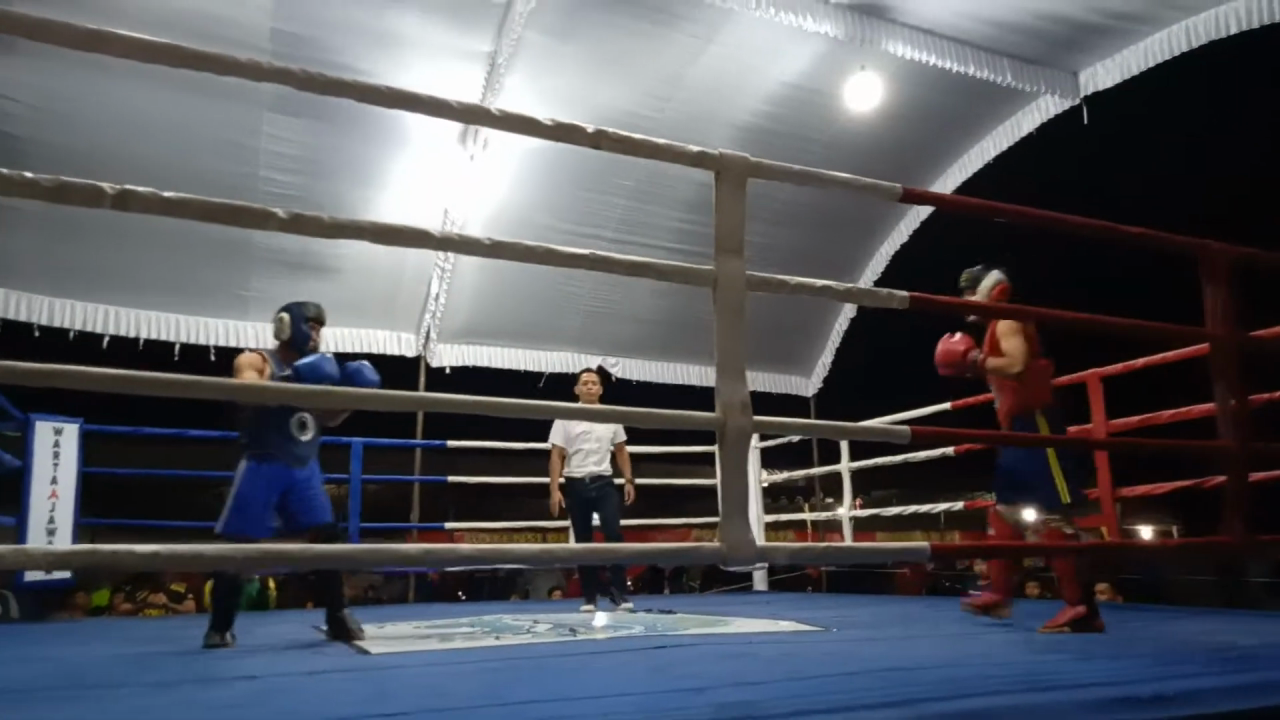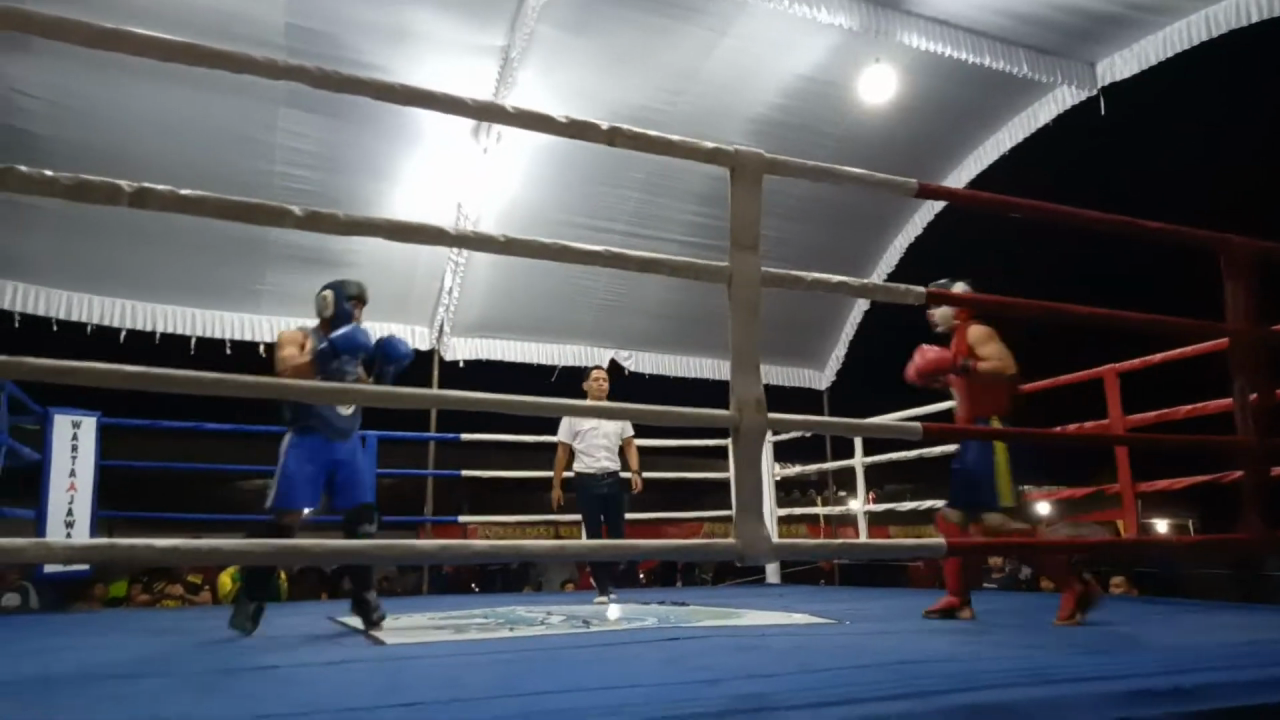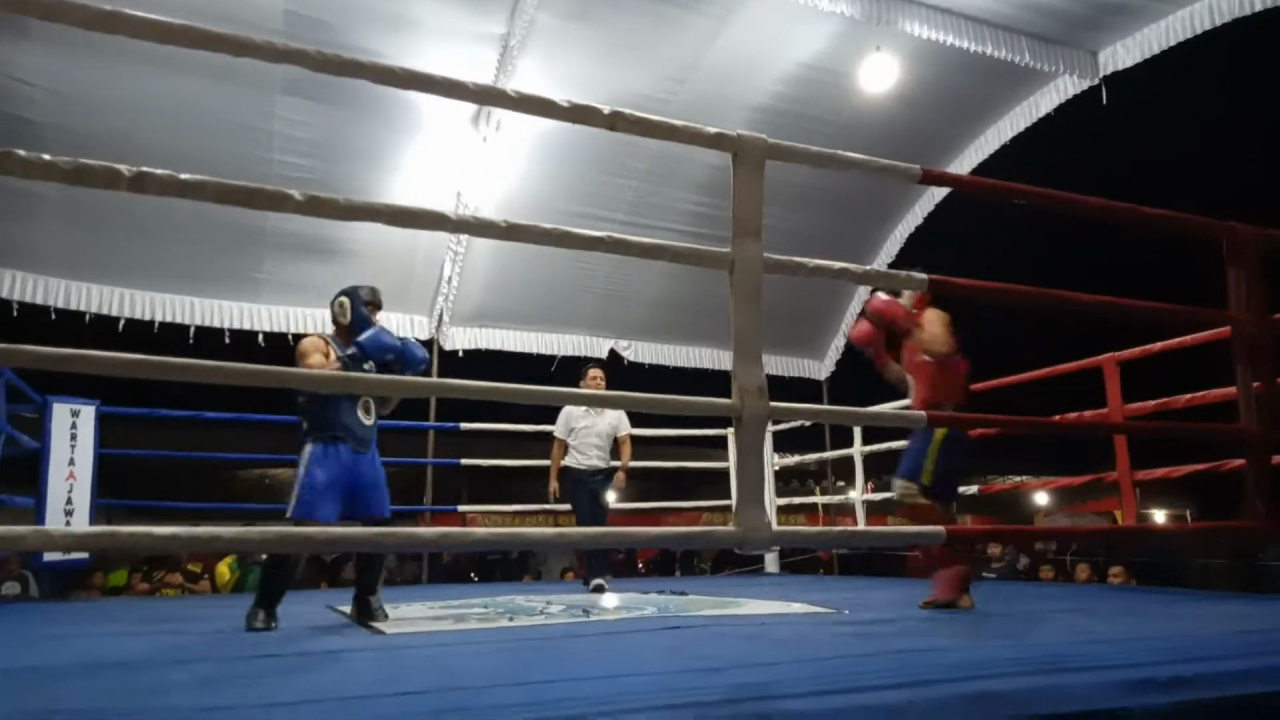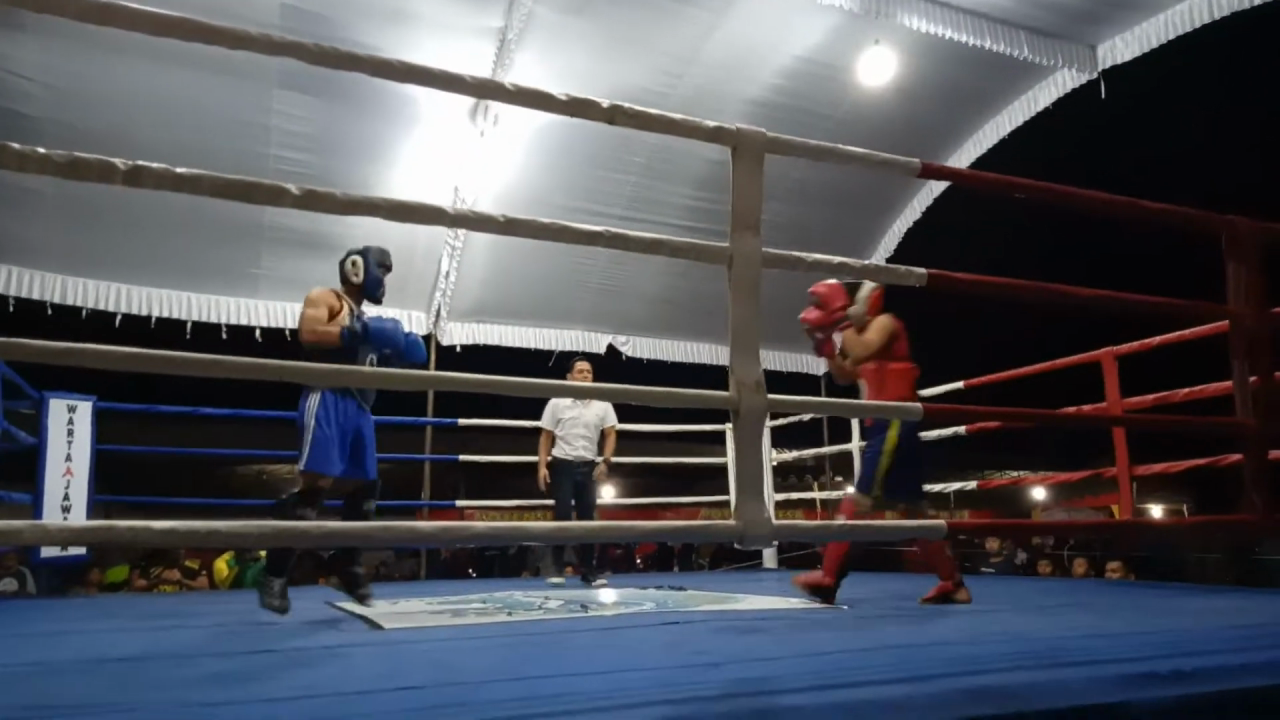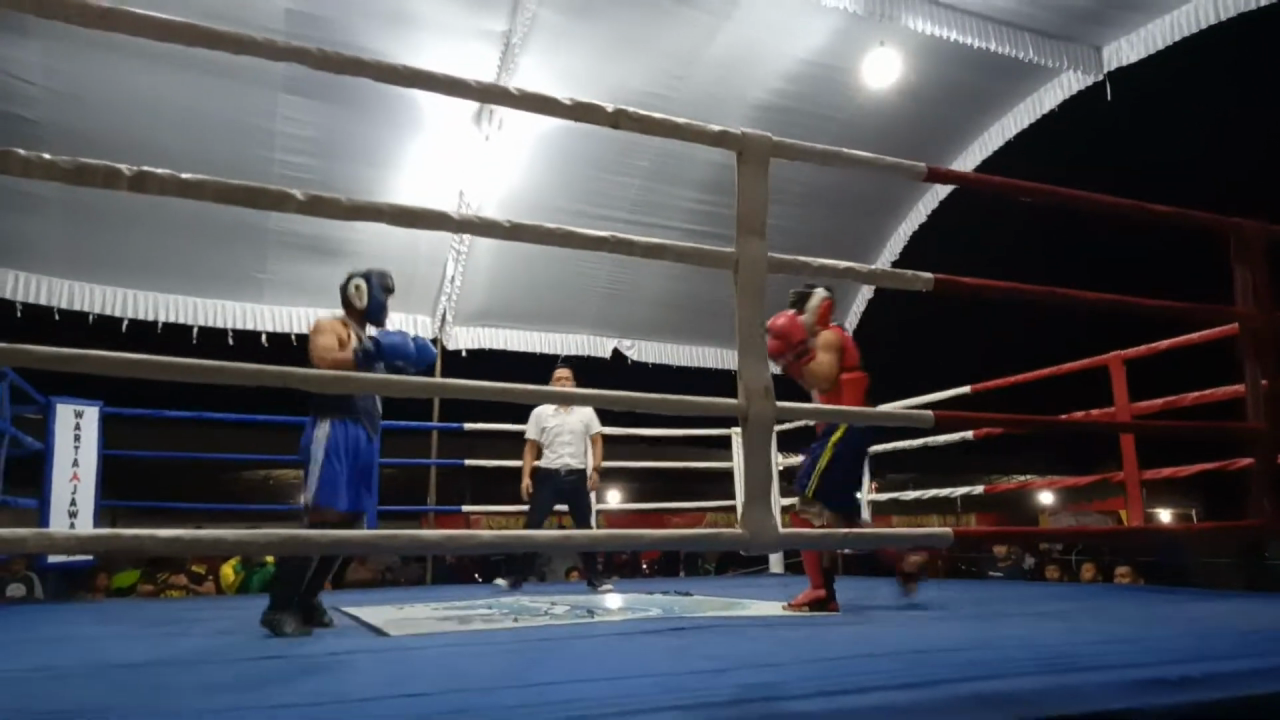
dt=0.2s
person 1, frame 1
left shoulder: (310, 369)
right shoulder: (254, 361)
left elbow: (329, 418)
right wrist: (291, 379)
left hip: (304, 469)
right hip: (263, 466)
left knee: (326, 535)
right knee: (243, 545)
left ankle: (337, 617)
right ankle: (220, 627)
person 1, frame 2
left shoulder: (351, 349)
right shoulder: (297, 339)
right elbow: (286, 373)
left wrist: (385, 371)
right wrist: (327, 353)
left hip: (347, 444)
right hip: (307, 442)
left knee: (363, 515)
right knee: (286, 520)
left ankle: (364, 595)
right ankle: (251, 600)
person 1, frame 3
left shoulder: (367, 357)
right shoulder: (315, 345)
left elbow: (383, 406)
left wrist: (402, 373)
right wrist: (355, 356)
left hip: (364, 452)
right hip: (327, 450)
left knee: (377, 525)
right knee: (304, 527)
left ankle: (366, 600)
right ankle: (264, 607)
person 1, frame 4
left shoulder: (363, 317)
right shoulder: (325, 298)
right elbow: (308, 334)
left wrist: (396, 356)
right wrist: (358, 334)
left hip: (358, 410)
right hip: (329, 403)
left knee: (364, 488)
right knee: (316, 484)
left ankle: (349, 566)
right ankle: (275, 575)
person 1, frame 5
left shoulder: (367, 339)
right shoulder: (333, 326)
right elbow: (323, 362)
left wrist: (401, 368)
right wrist: (372, 353)
left hip: (363, 437)
right hip: (336, 430)
left knee: (349, 521)
right knee: (321, 518)
left ankle: (304, 600)
right ankle: (281, 608)
person 2, frame 1
left shoulder: (1007, 323)
right shoulder: (997, 328)
left elbow: (1017, 366)
left wrist: (973, 359)
right wrist: (974, 368)
left hip: (1035, 427)
right hip: (1020, 430)
left knee: (1052, 518)
right knee: (1002, 513)
left ankle: (1081, 608)
right ankle: (998, 593)
person 2, frame 2
left shoulder: (976, 332)
right shoulder: (959, 340)
left elbow: (1007, 367)
left wrist: (957, 365)
right wrist: (941, 379)
left hip: (990, 432)
right hip: (975, 438)
left knee: (999, 518)
right knee: (951, 518)
left ankle: (1074, 587)
right ankle: (956, 599)
person 2, frame 3
left shoulder: (933, 317)
right shoulder: (907, 332)
left elbow: (944, 348)
right elbow: (906, 380)
left wrist: (909, 326)
right wrist: (877, 353)
right hip: (930, 422)
left knee: (909, 490)
right knee: (935, 505)
left ankle: (952, 564)
right ankle: (957, 591)
person 2, frame 4
left shoulder: (885, 323)
right shoulder: (864, 333)
left elbow: (858, 354)
right elbow: (844, 375)
left wrist: (840, 321)
right wrist: (824, 342)
left hip: (893, 423)
right hip: (885, 424)
left knee: (858, 500)
right knee: (910, 506)
left ankle: (828, 579)
right ankle: (952, 583)
person 2, frame 5
left shoulder: (828, 337)
right shoulder: (822, 342)
left elbow: (824, 381)
right elbow: (815, 385)
left wrist: (801, 349)
right wrist: (790, 360)
left hip: (842, 429)
right hip: (842, 432)
left knee: (809, 505)
right knee: (841, 516)
left ankle: (821, 592)
right ankle: (905, 560)
person 3, frame 1
right shoulder: (565, 418)
left elbow: (621, 451)
right elbow: (556, 455)
left wrist: (629, 481)
right wrist: (554, 489)
left hip: (604, 483)
right hip: (576, 485)
left knee: (614, 533)
right knee: (583, 541)
left ankle: (618, 591)
right ankle: (589, 597)
person 3, frame 2
right shoulder: (574, 415)
left elbow: (629, 445)
right elbow: (562, 452)
left wrist: (635, 472)
right wrist: (556, 485)
left hip: (613, 479)
right hip: (586, 480)
left knee: (616, 532)
right knee: (594, 535)
left ankle: (605, 579)
right ankle: (602, 588)
person 3, frame 3
left shoulder: (616, 412)
right shoulder: (570, 411)
left elbow: (624, 442)
right elbow: (559, 446)
left wrist: (622, 469)
right wrist: (553, 478)
left hip: (602, 475)
right hip: (576, 474)
left knee: (599, 526)
right knee: (586, 524)
left ankle: (594, 573)
right ankle: (595, 575)
person 3, frame 4
left shoulder: (603, 404)
right shoulder: (556, 403)
left elbow: (610, 435)
right elbow: (546, 437)
left wrist: (605, 462)
right wrist: (542, 466)
left hip: (589, 467)
right hip: (562, 466)
left knee: (587, 519)
right knee: (563, 514)
left ankle: (588, 571)
right ankle: (557, 568)
person 3, frame 5
left shoulder: (586, 411)
right shoulder: (540, 413)
left elbow: (597, 442)
right elbow: (530, 447)
left wrist: (595, 470)
right wrist: (526, 476)
left hip: (576, 476)
right hip: (549, 475)
left knee: (585, 527)
right knee: (533, 523)
left ankle: (594, 577)
right ankle: (517, 578)
